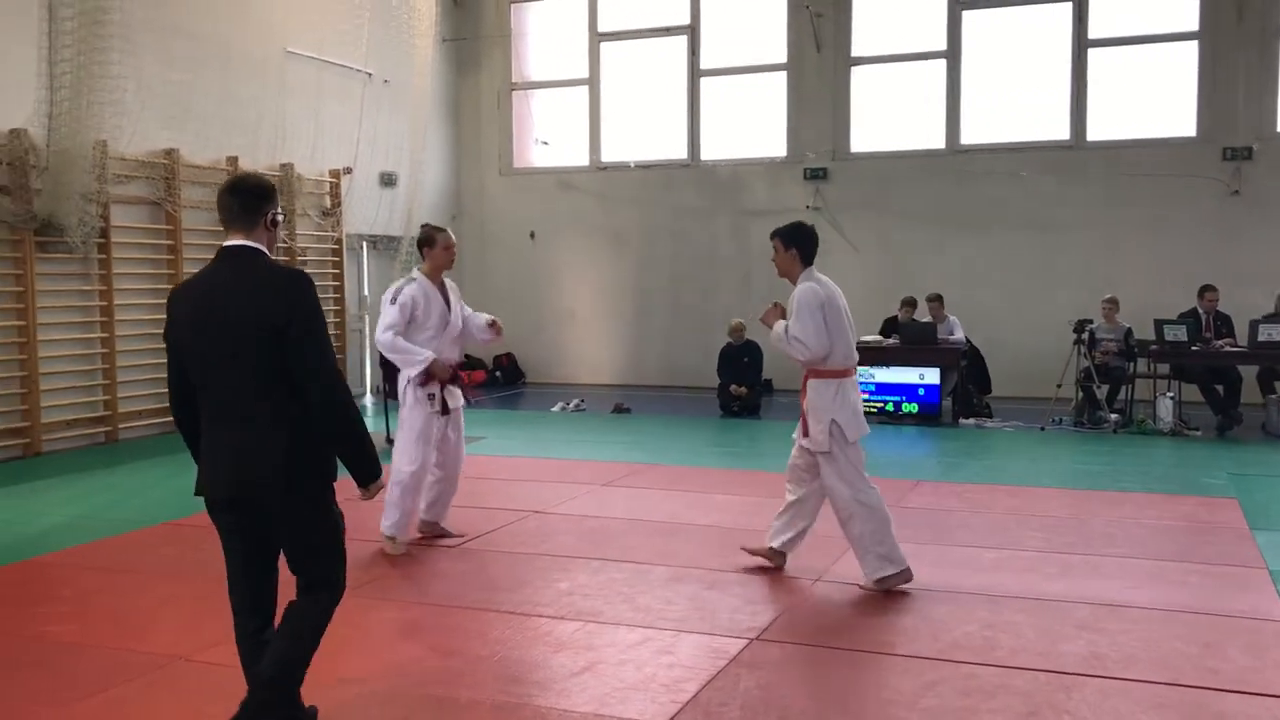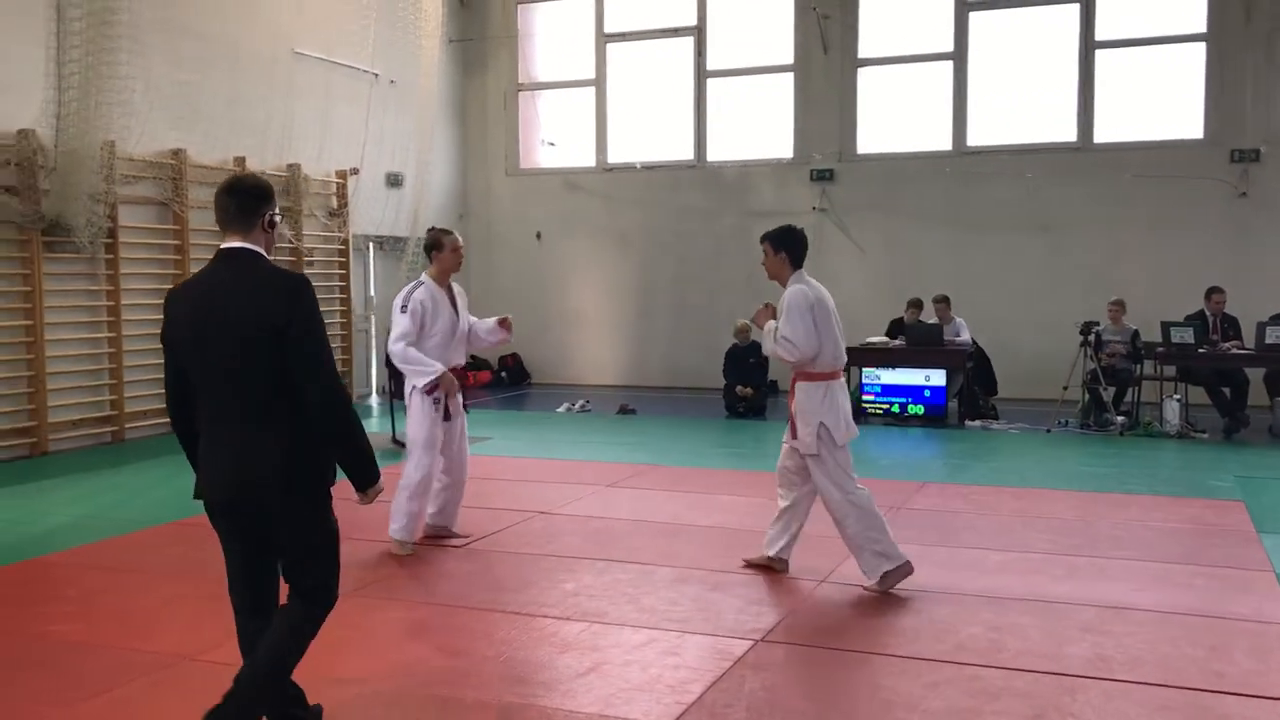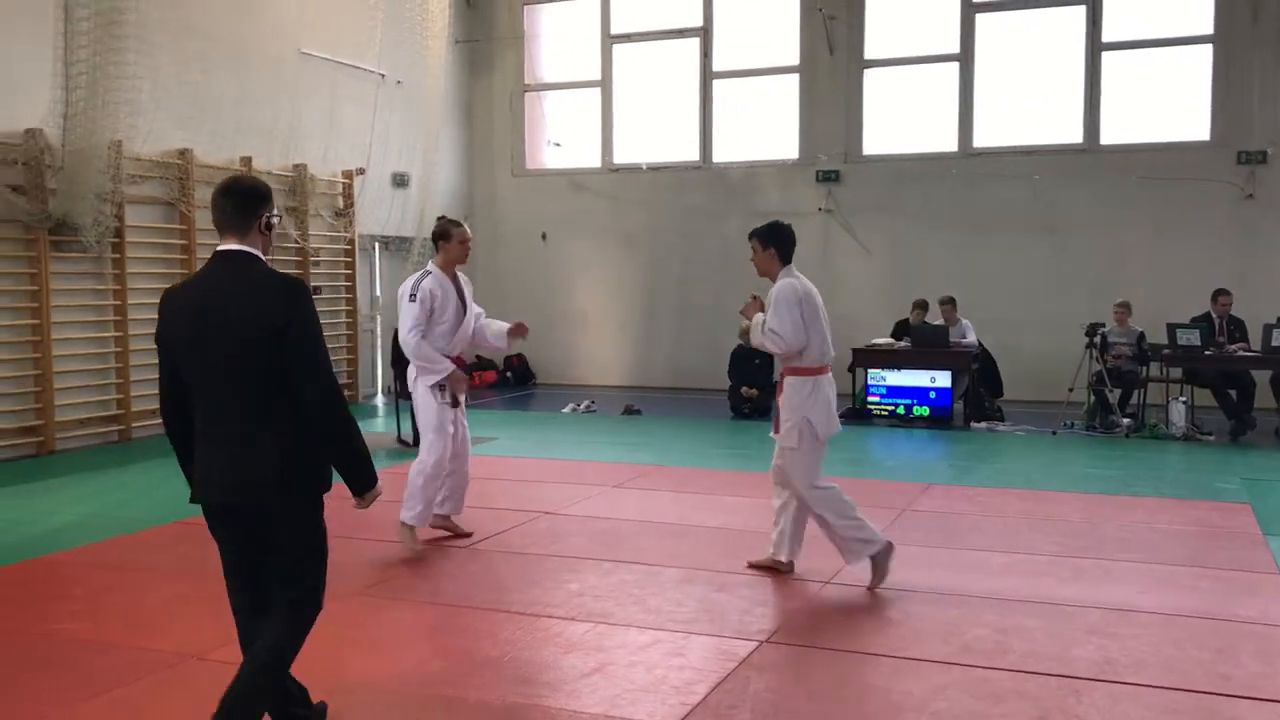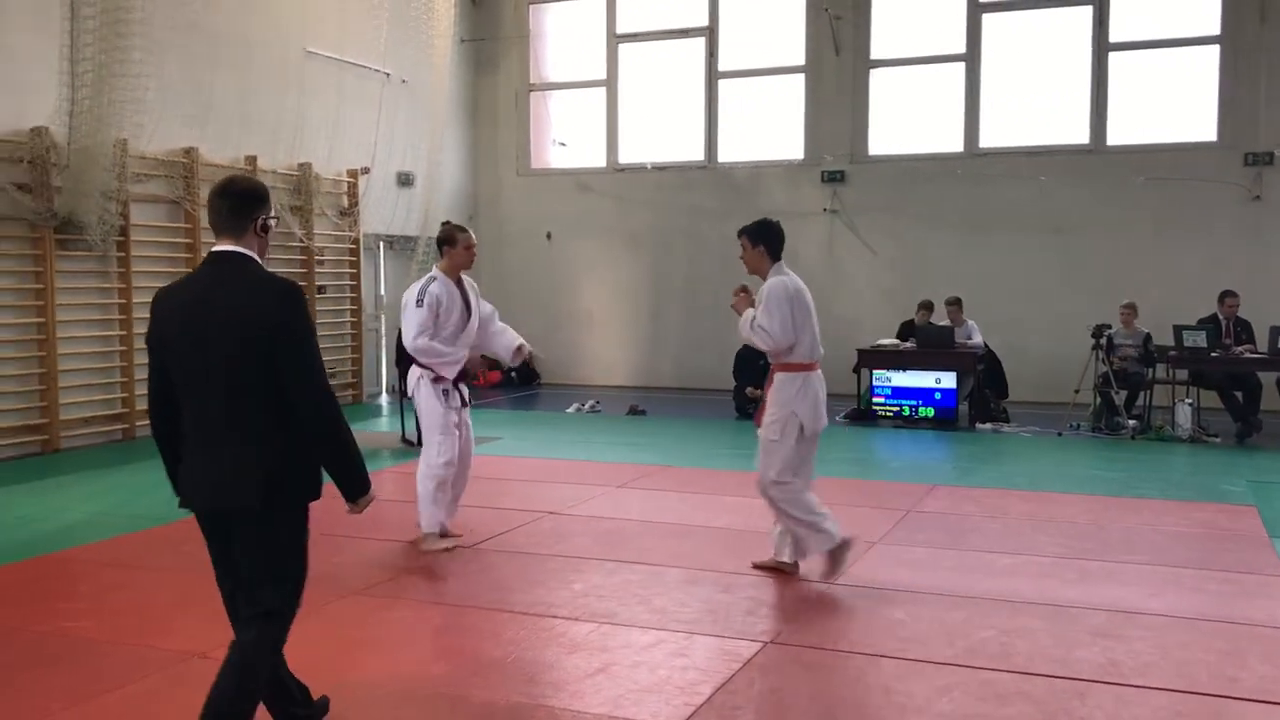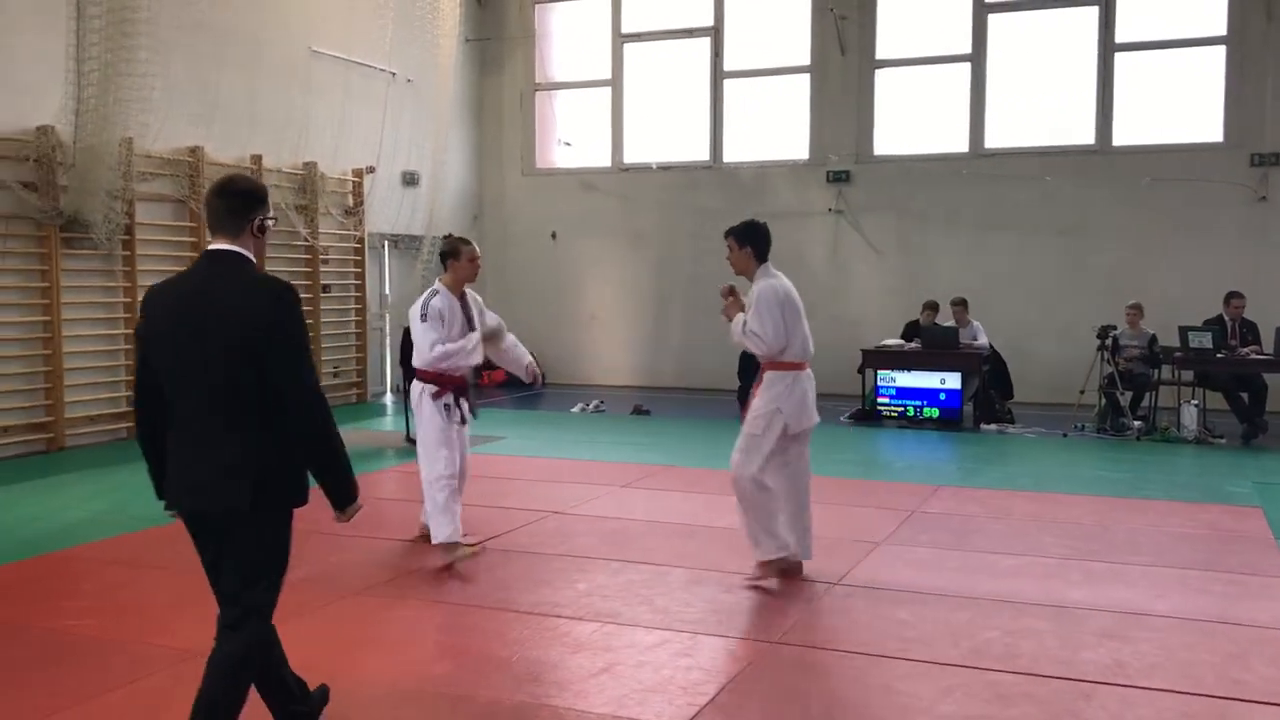
dt=0.1s
person 1, frame 1
left shoulder: (185, 297)
right shoulder: (288, 286)
left elbow: (182, 399)
right elbow: (326, 388)
right wrist: (365, 466)
left hip: (223, 474)
right hip: (291, 469)
left knee: (251, 602)
right knee: (321, 585)
person 1, frame 2
left shoulder: (182, 298)
right shoulder: (287, 289)
left elbow: (179, 402)
right elbow: (325, 392)
right wrist: (364, 470)
left hip: (222, 477)
right hip: (289, 474)
left knee: (252, 603)
right knee: (312, 593)
person 1, frame 3
left shoulder: (176, 301)
right shoulder: (284, 293)
left elbow: (172, 406)
right elbow: (322, 396)
right wrist: (361, 475)
left hip: (218, 480)
right hip: (284, 477)
left knee: (256, 608)
right knee: (295, 605)
person 1, frame 4
left shoulder: (169, 301)
right shoulder: (278, 296)
left elbow: (161, 408)
right elbow: (314, 401)
left wrist: (185, 477)
right wrist: (353, 480)
left hip: (206, 485)
right hip: (272, 484)
left knee: (251, 609)
right knee: (266, 615)
person 1, frame 5
left shoulder: (160, 299)
right shoulder: (271, 297)
left elbow: (146, 406)
right elbow: (305, 406)
left wrist: (167, 480)
right wrist: (342, 488)
left hip: (193, 485)
right hip: (257, 486)
left knee: (244, 608)
right knee: (243, 621)
person 2, frame 1
left shoulder: (808, 292)
right shoulder: (818, 286)
left elbow: (809, 348)
left wrist: (778, 325)
right wrist: (785, 322)
left hip: (829, 397)
right hip: (827, 391)
left knee: (849, 486)
right knee: (802, 474)
left ankle: (890, 566)
right ankle: (778, 547)
person 2, frame 2
left shoulder: (796, 295)
right shoulder: (807, 290)
left elbow: (799, 350)
left wrist: (768, 327)
right wrist: (774, 324)
left hip: (816, 398)
right hip: (817, 394)
left knee: (839, 489)
right knee: (792, 477)
left ankle: (889, 562)
right ankle: (776, 554)
person 2, frame 3
left shoulder: (785, 289)
right shoulder: (797, 285)
left elbow: (786, 343)
left wrist: (758, 318)
right wrist: (764, 316)
left hip: (803, 391)
right hip: (807, 387)
left knee: (807, 484)
right knee: (786, 475)
left ankle: (872, 546)
right ankle: (783, 554)
person 2, frame 4
left shoulder: (777, 287)
right shoulder: (785, 282)
left elbow: (775, 338)
left wrist: (747, 313)
right wrist: (751, 309)
left hip: (793, 387)
right hip: (799, 383)
left knee: (774, 476)
right knee: (792, 473)
left ankle: (830, 540)
right ankle: (787, 554)
person 2, frame 5
left shoulder: (765, 289)
right shoulder: (773, 283)
left elbow: (764, 343)
left wrist: (736, 317)
right wrist: (741, 308)
left hip: (780, 386)
right hip: (792, 382)
left knee: (746, 470)
right knee: (791, 473)
left ankle: (773, 552)
right ankle: (791, 555)
person 3, frame 1
left shoulder: (449, 288)
right shoulder: (405, 292)
left elbow: (463, 324)
right elbow: (385, 338)
left wrist: (487, 325)
right wrist: (428, 362)
left hip: (448, 385)
right hip: (420, 386)
left knee: (450, 459)
right knee: (413, 461)
left ankle: (429, 521)
right ankle: (392, 531)
person 3, frame 2
left shoulder: (456, 292)
right shoulder: (415, 296)
left elbow: (467, 331)
right elbow: (399, 348)
left wrist: (496, 327)
right wrist: (438, 374)
left hip: (451, 392)
right hip: (427, 392)
left knee: (455, 464)
right knee: (422, 466)
left ankle: (437, 523)
right ankle: (401, 534)
person 3, frame 3
left shoulder: (461, 282)
right shoulder: (421, 286)
left elbow: (475, 325)
right elbow: (410, 340)
left wrist: (507, 332)
right wrist: (448, 370)
left hip: (451, 378)
right hip: (429, 377)
left knee: (458, 453)
right knee: (435, 453)
left ankle: (442, 514)
right ankle: (410, 521)
person 3, frame 4
left shoulder: (468, 287)
right shoulder: (426, 291)
left elbow: (487, 324)
right elbow: (416, 342)
left wrist: (515, 346)
right wrist: (461, 360)
left hip: (454, 381)
right hip: (432, 381)
left knee: (462, 455)
right knee: (441, 455)
left ankle: (438, 519)
right ankle: (430, 531)
person 3, frame 5
left shoulder: (472, 299)
right shoulder: (430, 305)
left elbow: (497, 338)
right elbow: (431, 355)
left wrist: (526, 364)
right wrist: (476, 341)
left hip: (453, 393)
right hip: (432, 395)
left knee: (457, 465)
right knee: (442, 466)
left ankle: (432, 525)
right ankle: (450, 543)
